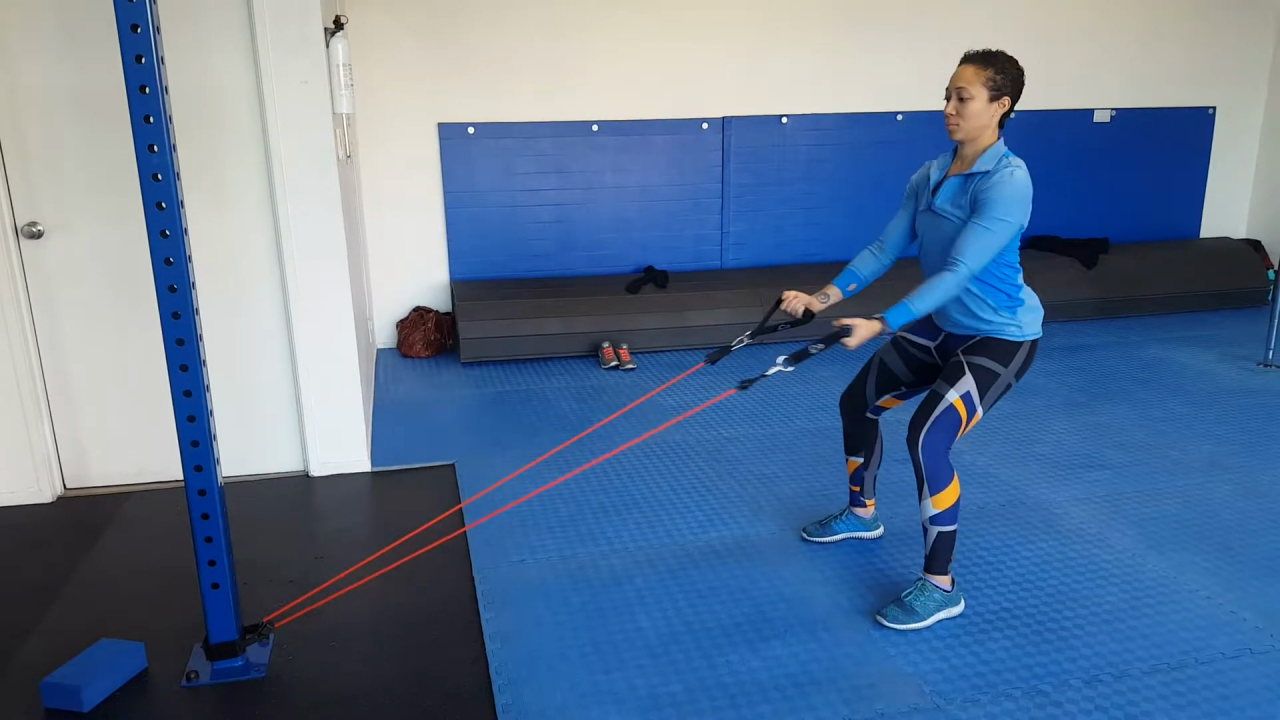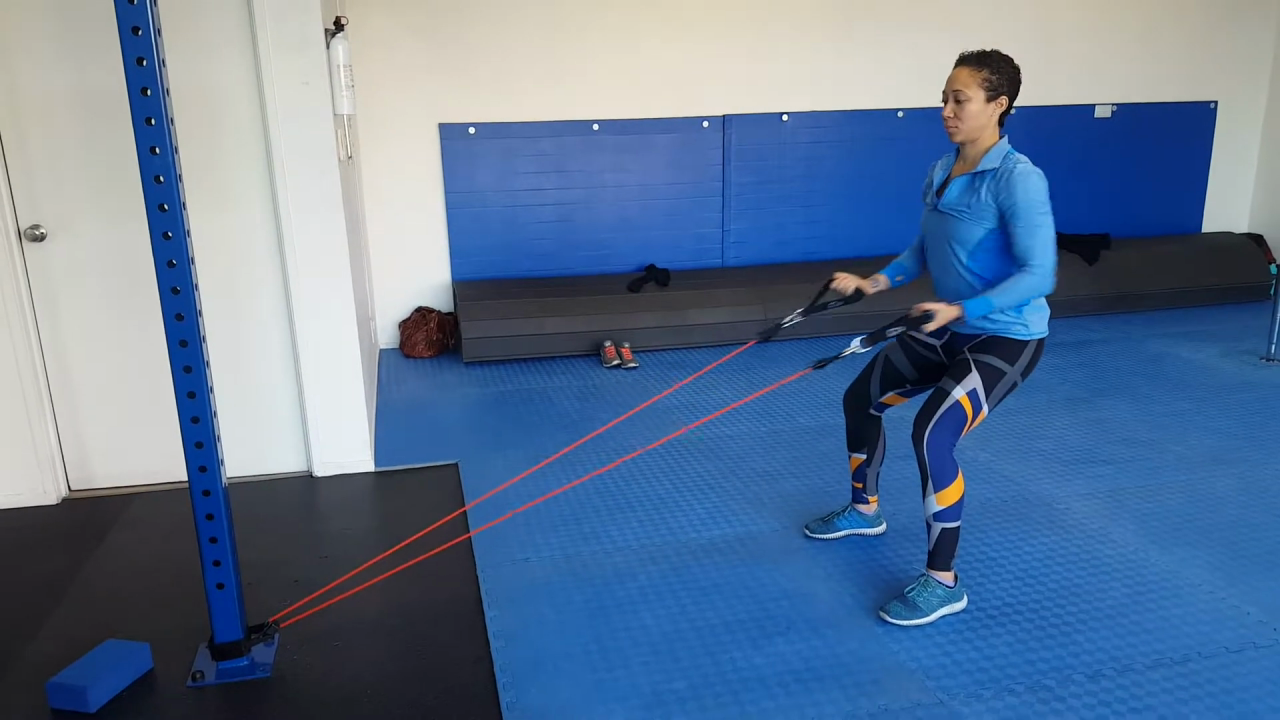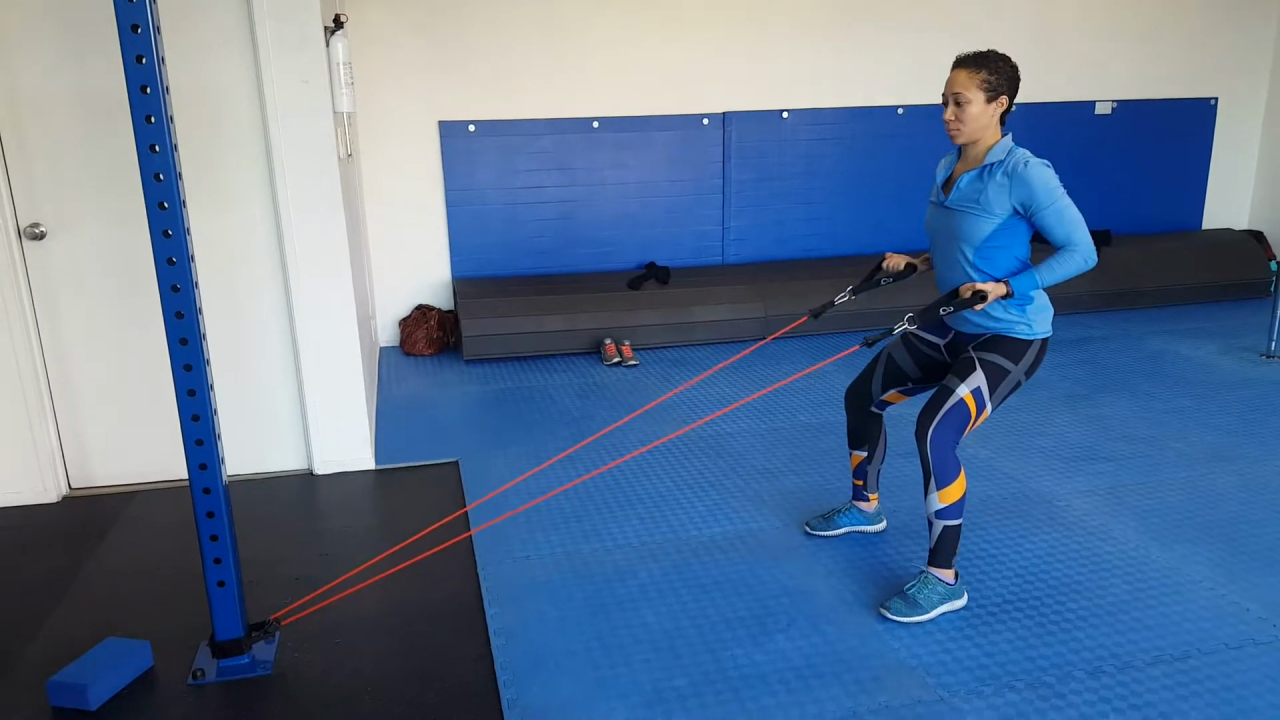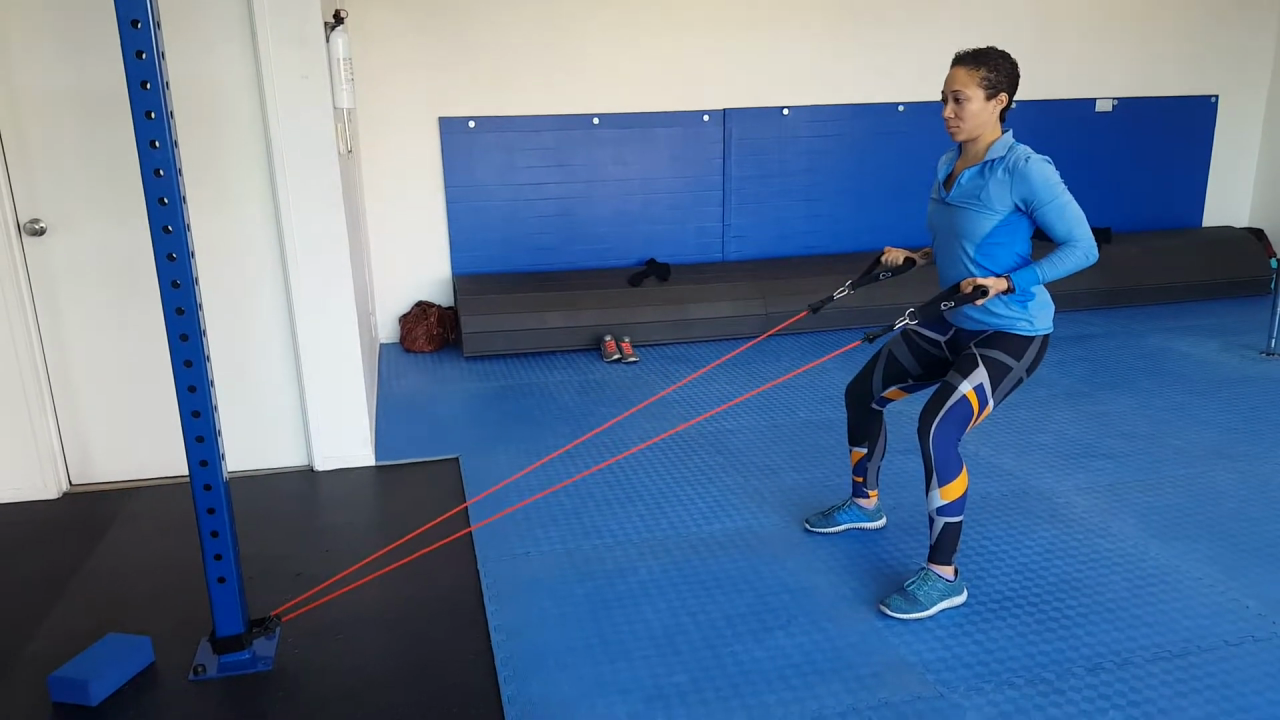
dt=0.3s
person 1, frame 1
left shoulder: (1007, 182)
right shoulder: (929, 176)
left elbow: (958, 275)
right elbow: (885, 248)
left wrist: (878, 324)
right wrist: (823, 297)
left hip: (1000, 337)
right hip: (943, 328)
left knee: (927, 437)
right knee: (857, 401)
left ankle: (940, 585)
right ankle: (862, 512)
person 1, frame 2
left shoulder: (1019, 179)
right shoulder: (939, 175)
left elbow: (1038, 276)
left wrist: (960, 310)
right wrist: (870, 282)
left hip: (1007, 336)
right hip: (951, 330)
left knee: (931, 433)
right knee: (861, 398)
left ankle: (943, 581)
right ankle: (864, 509)
person 1, frame 3
left shoulder: (1025, 174)
right shoulder: (946, 170)
left elbow: (1081, 252)
left wrist: (1005, 288)
right wrist: (917, 264)
left hip: (1011, 335)
right hip: (953, 326)
left knee: (934, 430)
right knee: (862, 395)
left ankle: (944, 579)
right ankle: (865, 506)
person 1, frame 4
left shoulder: (1026, 171)
right shoulder: (947, 166)
left elbow: (1082, 248)
left wrist: (1006, 283)
right wrist: (917, 257)
left hip: (1012, 332)
right hip: (954, 322)
left knee: (937, 428)
right knee: (862, 392)
left ankle: (944, 576)
right ankle: (865, 503)
